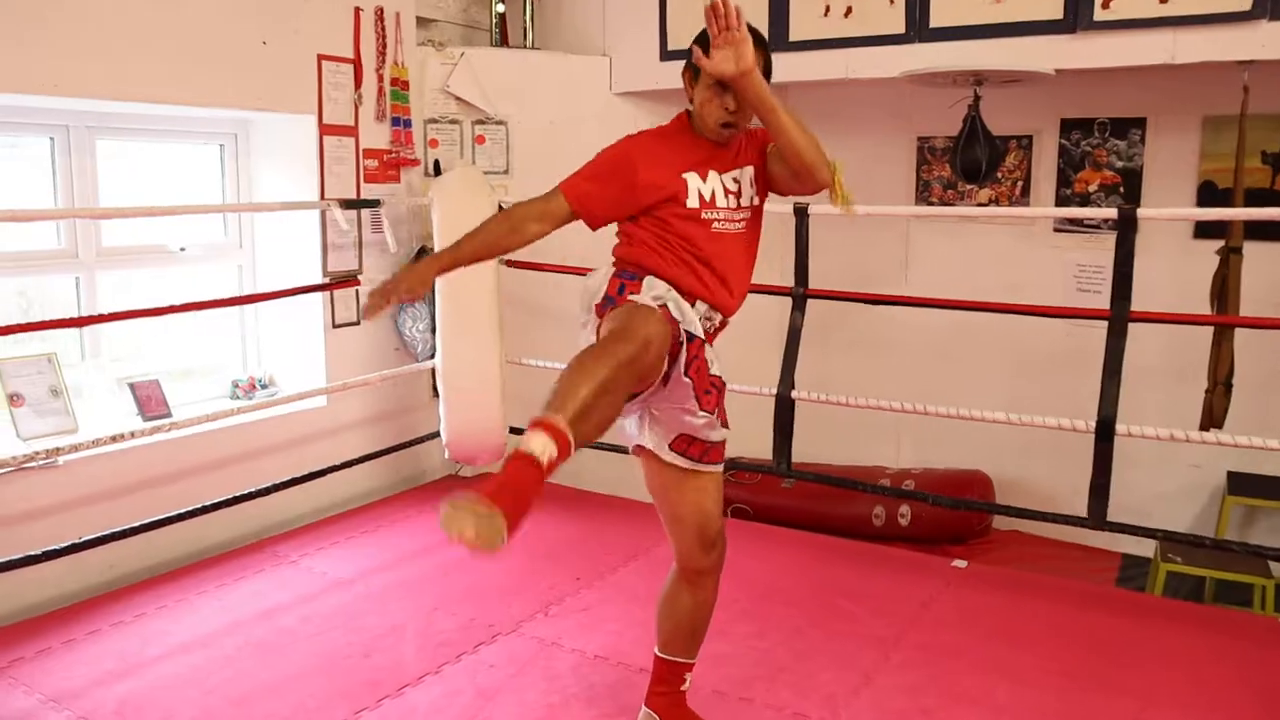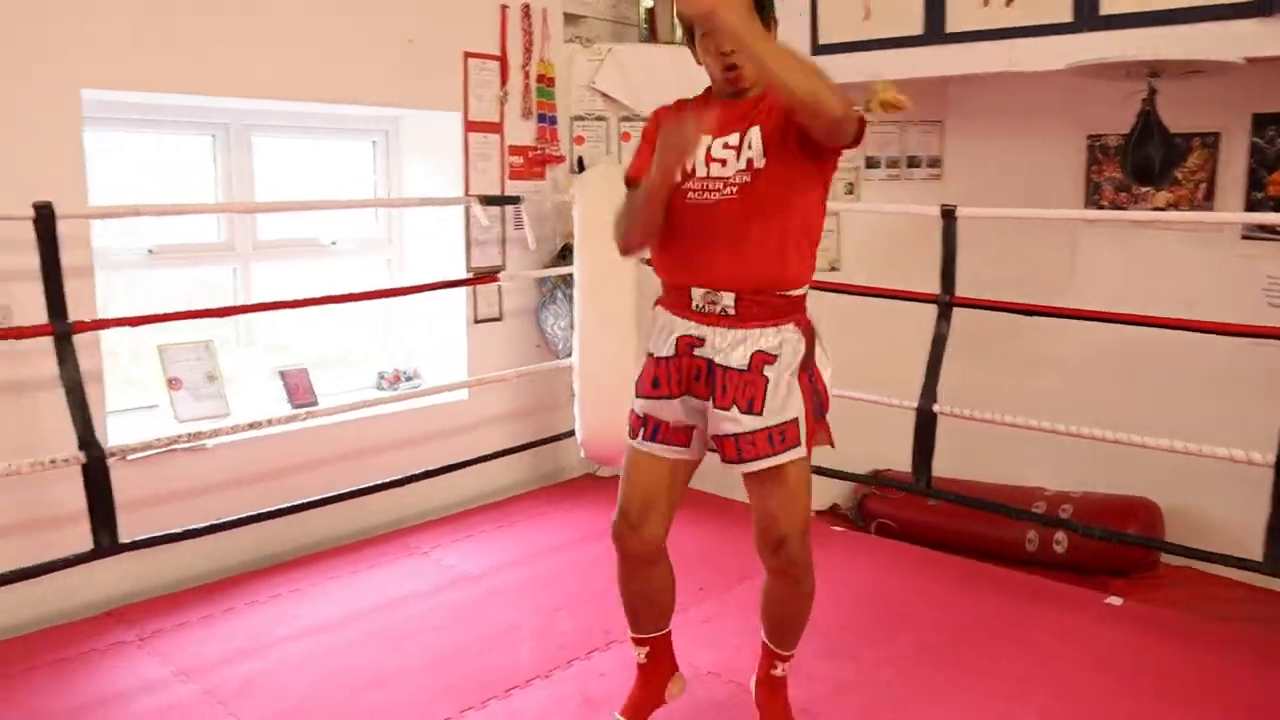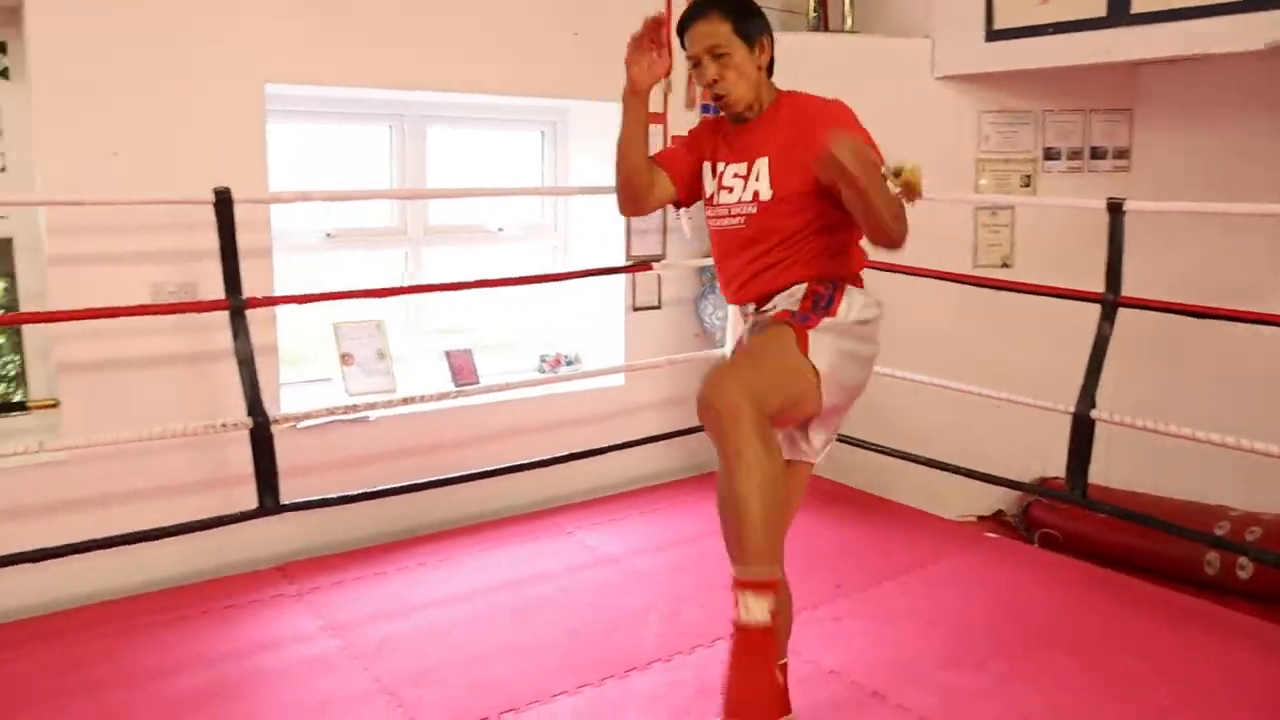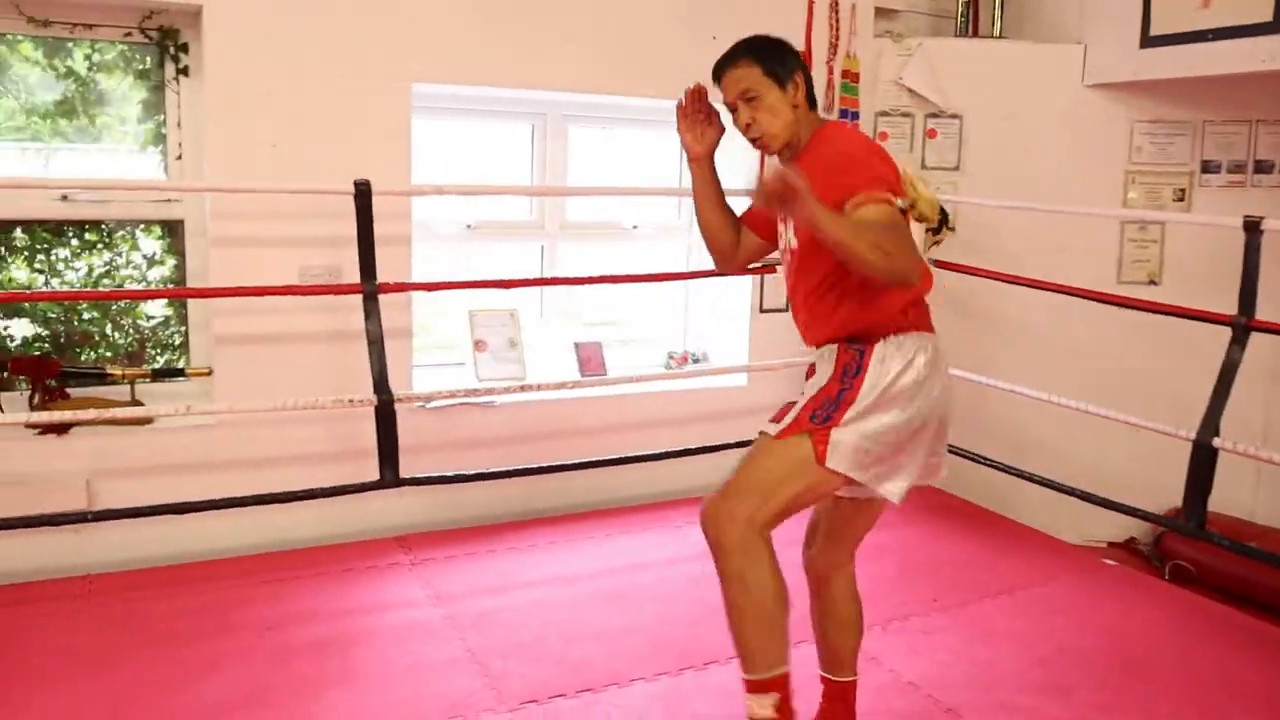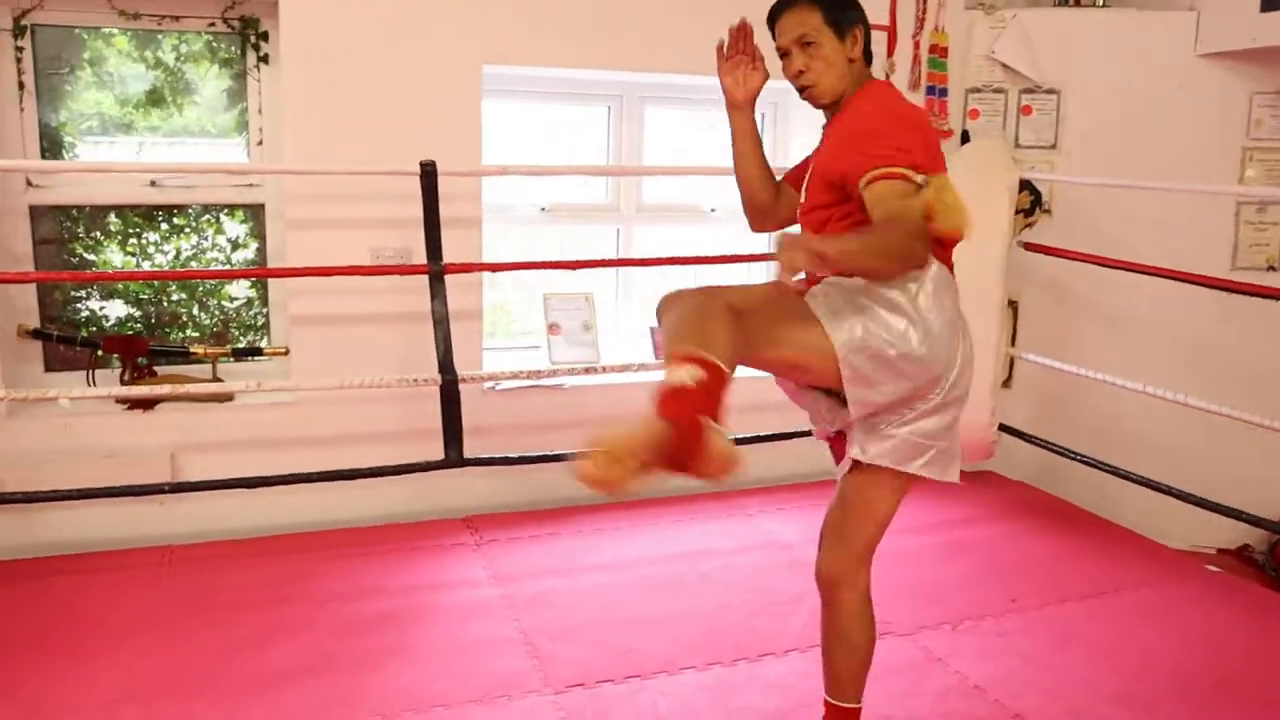
dt=0.5s
person 1, frame 1
left shoulder: (756, 150)
right shoulder: (644, 154)
left elbow: (818, 177)
right elbow: (538, 213)
left wrist: (753, 83)
right wrist: (435, 264)
left hip: (692, 357)
left knee: (703, 549)
right knee: (643, 338)
right ankle: (506, 487)
person 1, frame 2
left shoulder: (804, 120)
right shoulder: (666, 124)
left elbow: (838, 115)
right elbow: (633, 241)
right wrist: (652, 191)
left hip: (765, 348)
right hip: (680, 341)
left knee: (783, 543)
right knee: (634, 532)
person 1, frame 3
left shoulder: (822, 122)
right shoulder: (705, 143)
left elbow: (890, 232)
right elbow: (635, 200)
left wrist: (866, 184)
right wrist: (637, 96)
left hip: (825, 319)
right hip: (770, 338)
left knee: (726, 396)
right knee: (749, 535)
left ankle: (756, 625)
person 1, frame 4
left shoulder: (847, 155)
right shoulder: (788, 181)
left elbow: (897, 264)
right elbow: (730, 254)
left wrist: (817, 216)
right wrist: (700, 157)
left hip: (881, 371)
right hip: (860, 373)
left knee: (731, 517)
right knee: (827, 554)
person 1, frame 5
left shoulder: (880, 120)
right shoulder: (847, 135)
left elbow: (903, 245)
right elbow: (767, 211)
left wrist: (818, 252)
right wrist: (742, 108)
left hip: (894, 315)
right hip: (915, 352)
left knee: (694, 309)
right knee: (840, 563)
left ankle: (679, 428)
